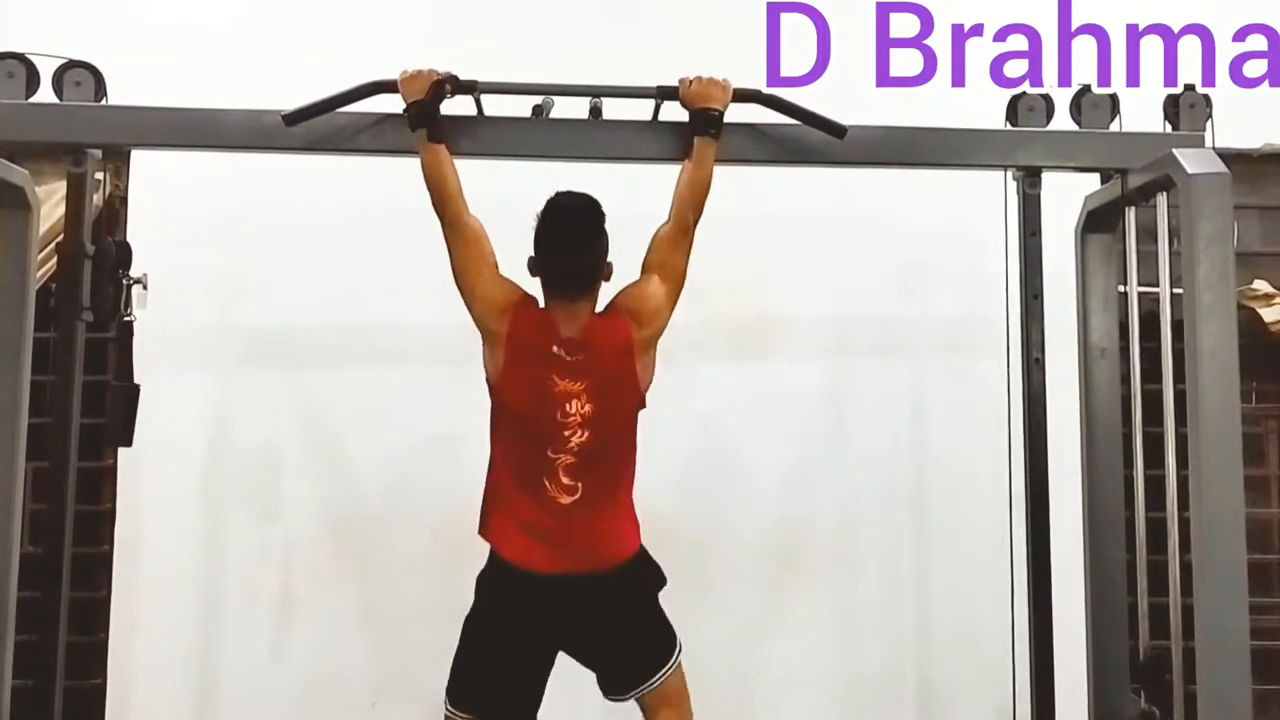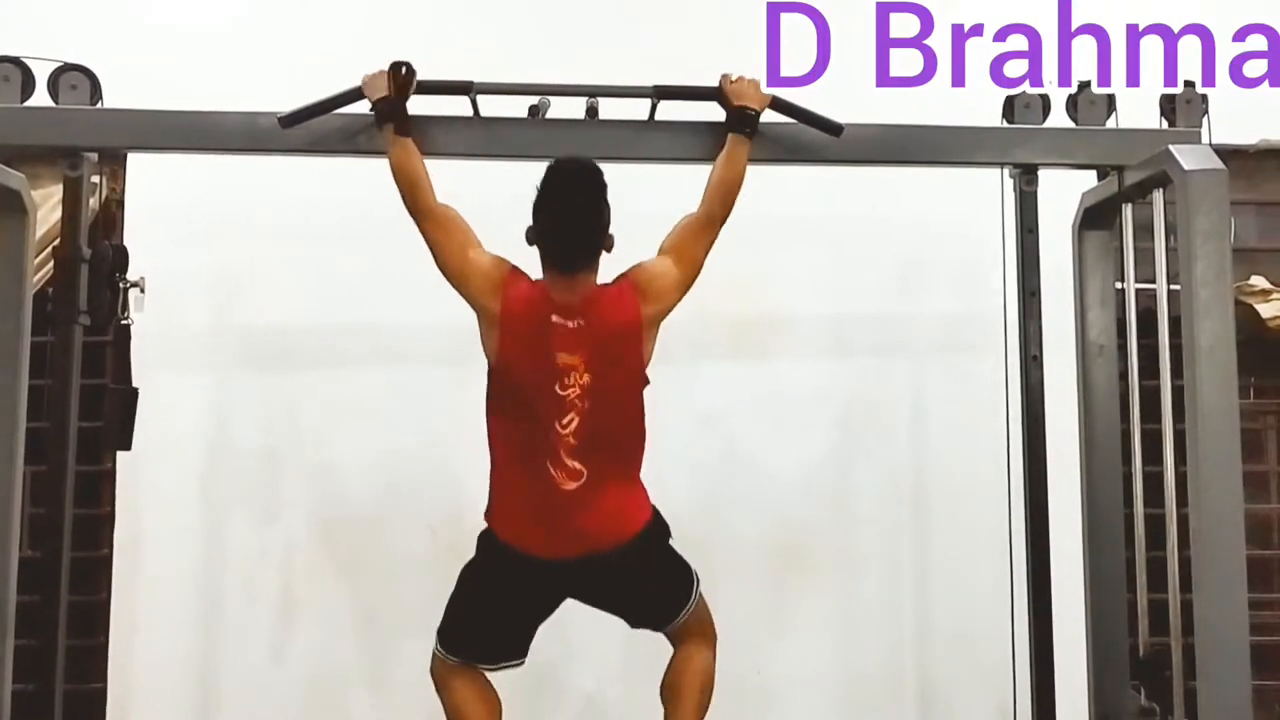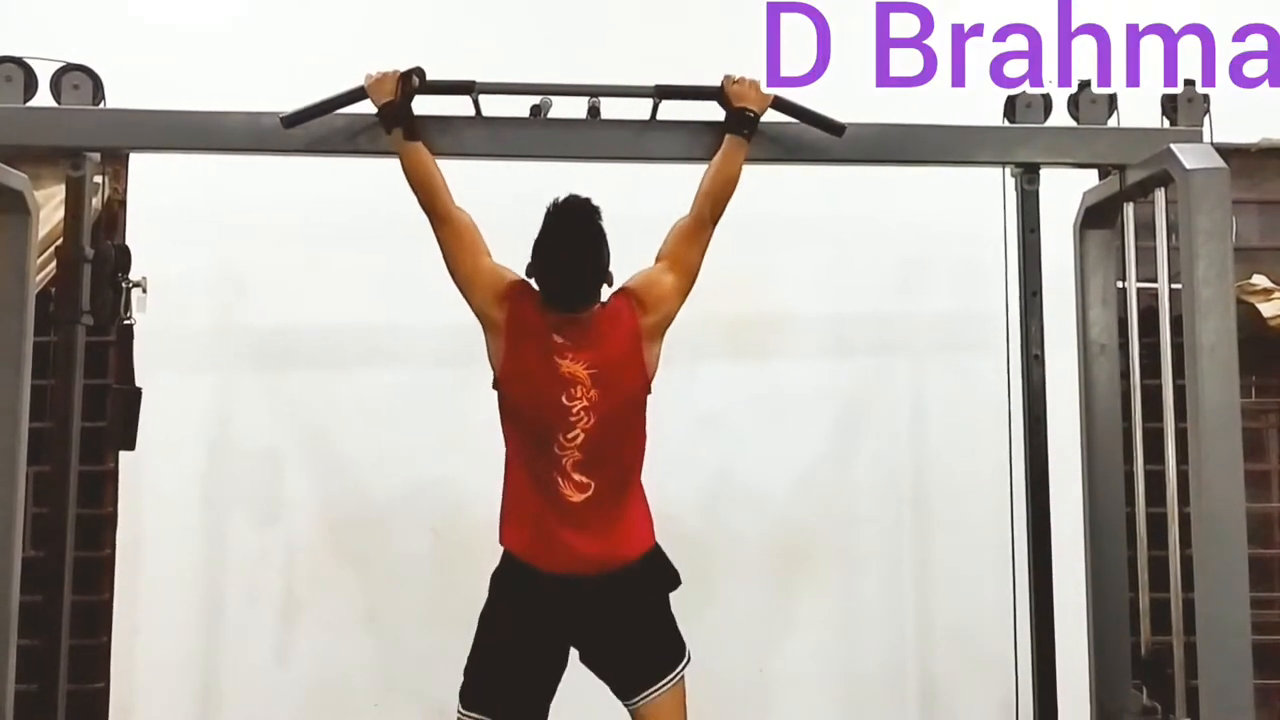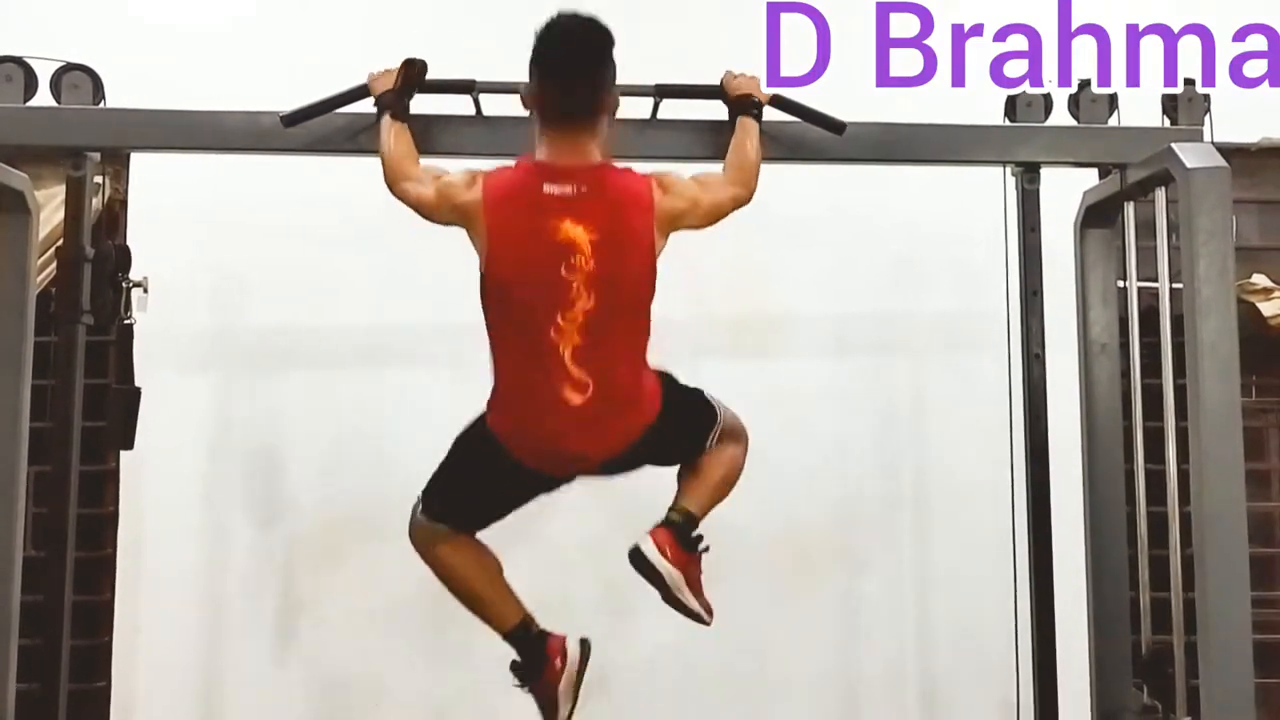
dt=0.4s
person 1, frame 1
left shoulder: (502, 324)
right shoulder: (636, 329)
left elbow: (455, 217)
right elbow: (681, 224)
left wrist: (424, 118)
right wrist: (706, 124)
left hip: (517, 577)
right hip: (614, 574)
person 1, frame 2
left shoulder: (499, 302)
right shoulder: (643, 303)
left elbow: (424, 206)
right elbow: (711, 214)
left wrist: (392, 114)
right wrist: (742, 121)
left hip: (518, 551)
right hip: (623, 544)
right knee: (697, 635)
person 1, frame 3
left shoulder: (503, 317)
right shoulder: (642, 321)
left elbow: (443, 212)
right elbow: (701, 219)
left wrist: (397, 118)
right wrist: (739, 125)
left hip: (529, 577)
right hip: (626, 574)
person 1, frame 4
left shoulder: (484, 198)
right shoulder: (649, 198)
left elbow: (403, 178)
right elbow: (739, 185)
left wrist: (389, 106)
right wrist: (746, 109)
left hip: (519, 441)
right hip: (629, 425)
left knee: (432, 529)
right knee: (728, 437)
left ankle: (538, 653)
right ankle: (674, 541)
